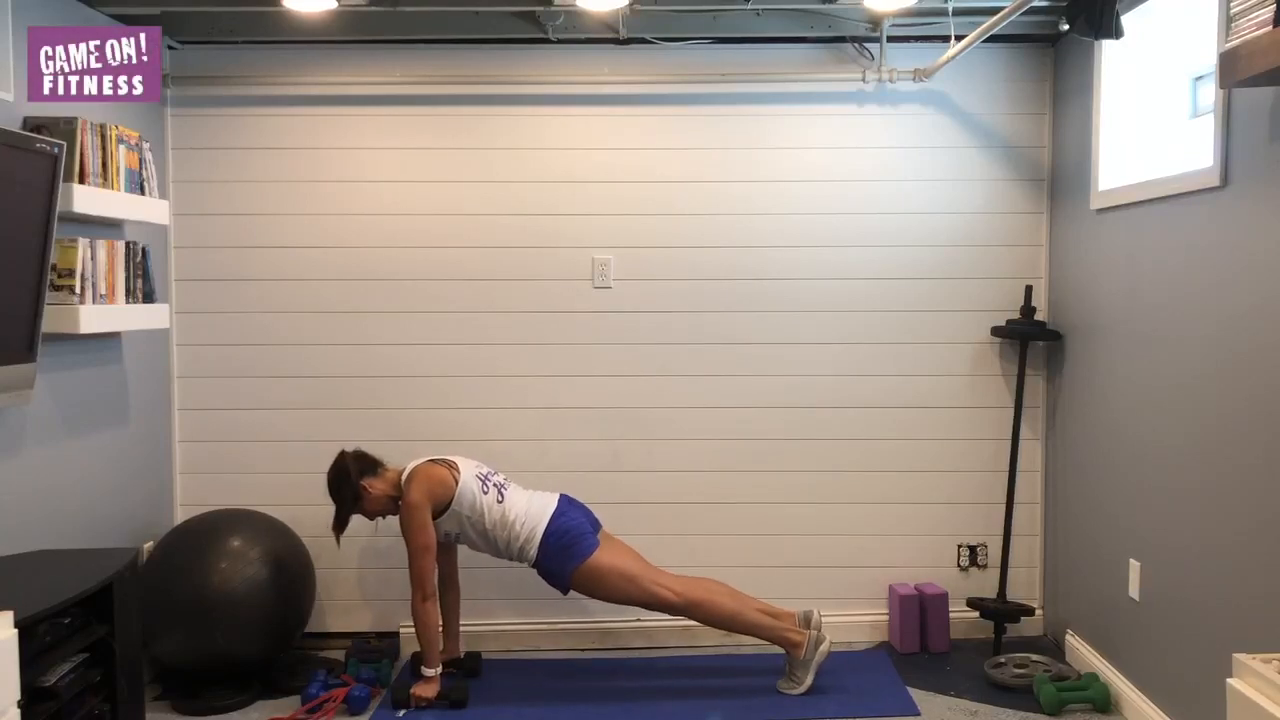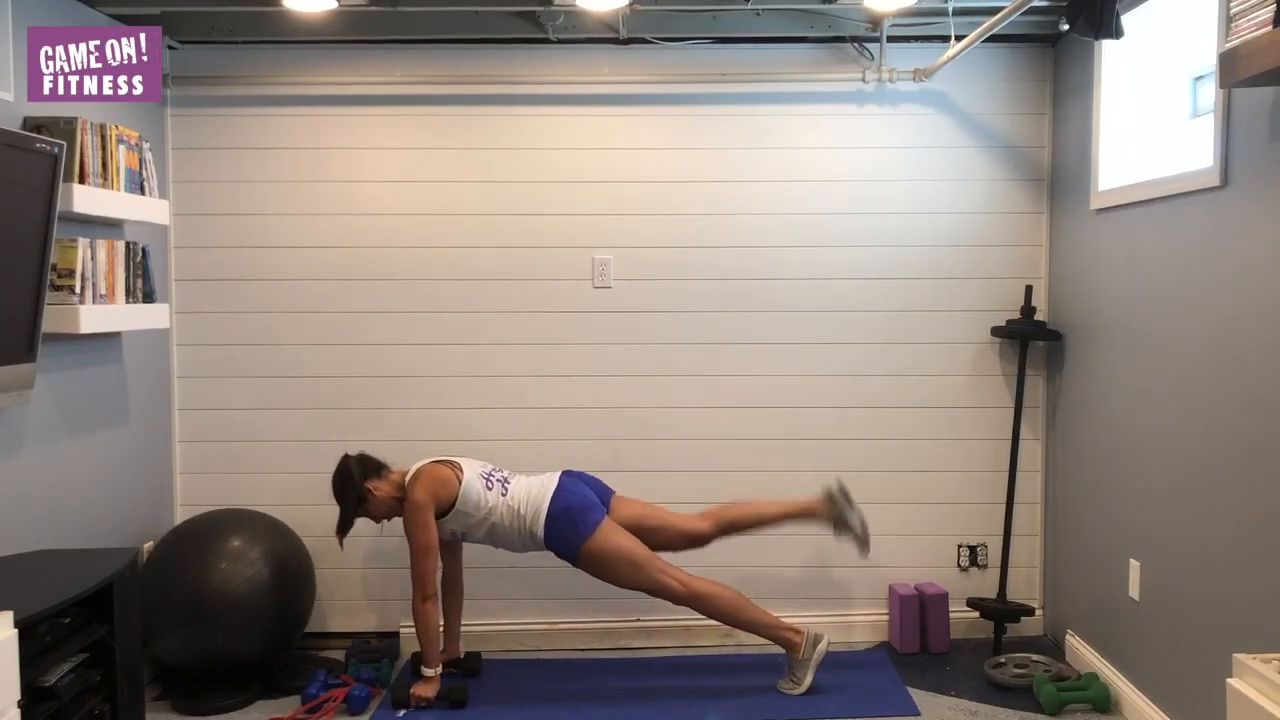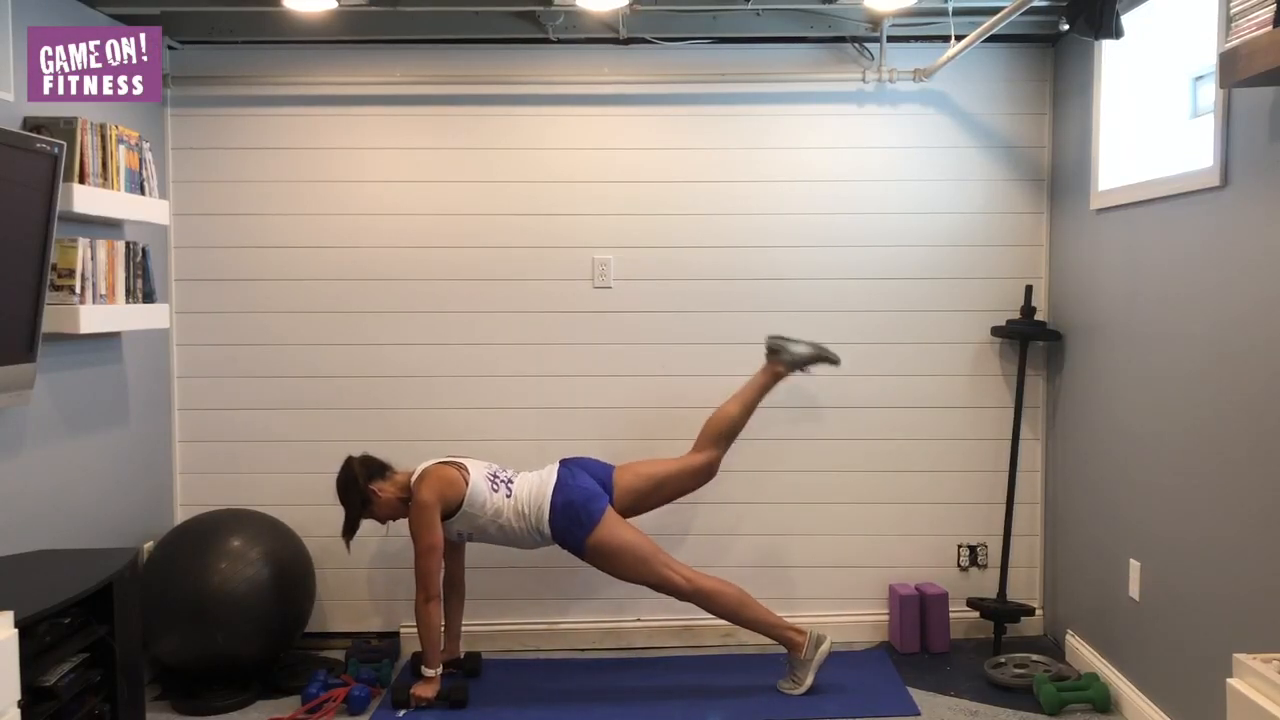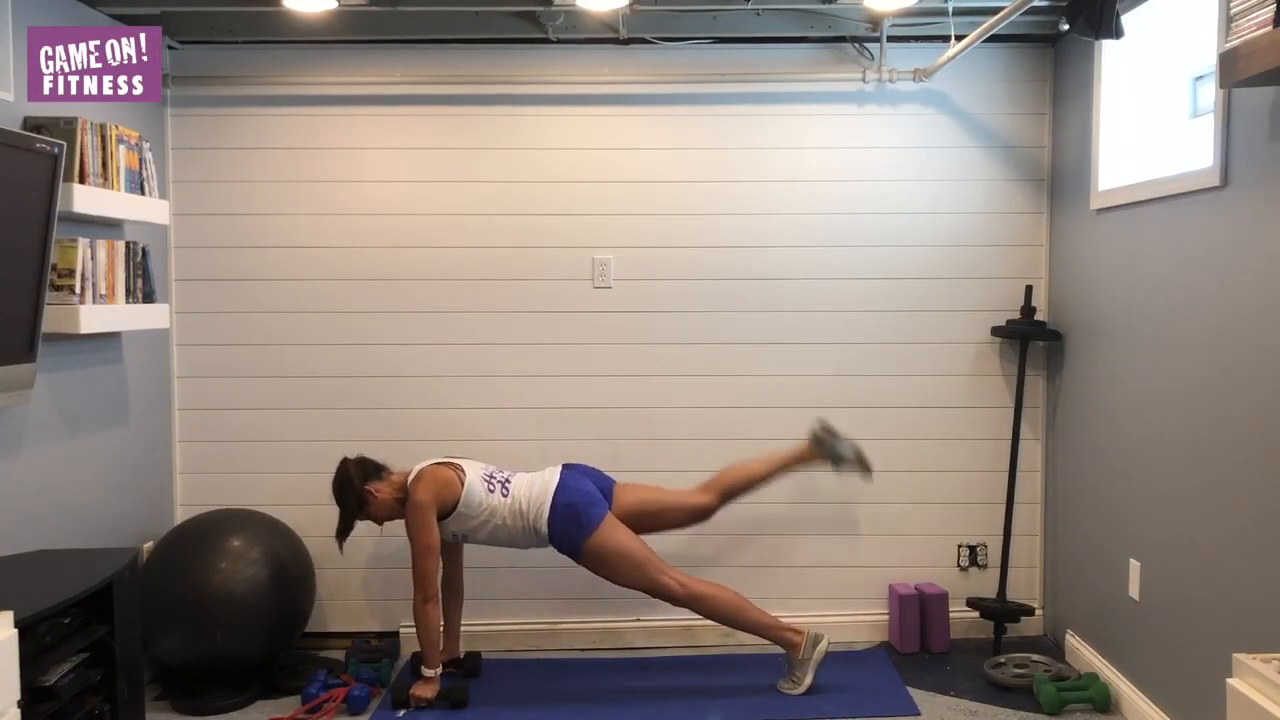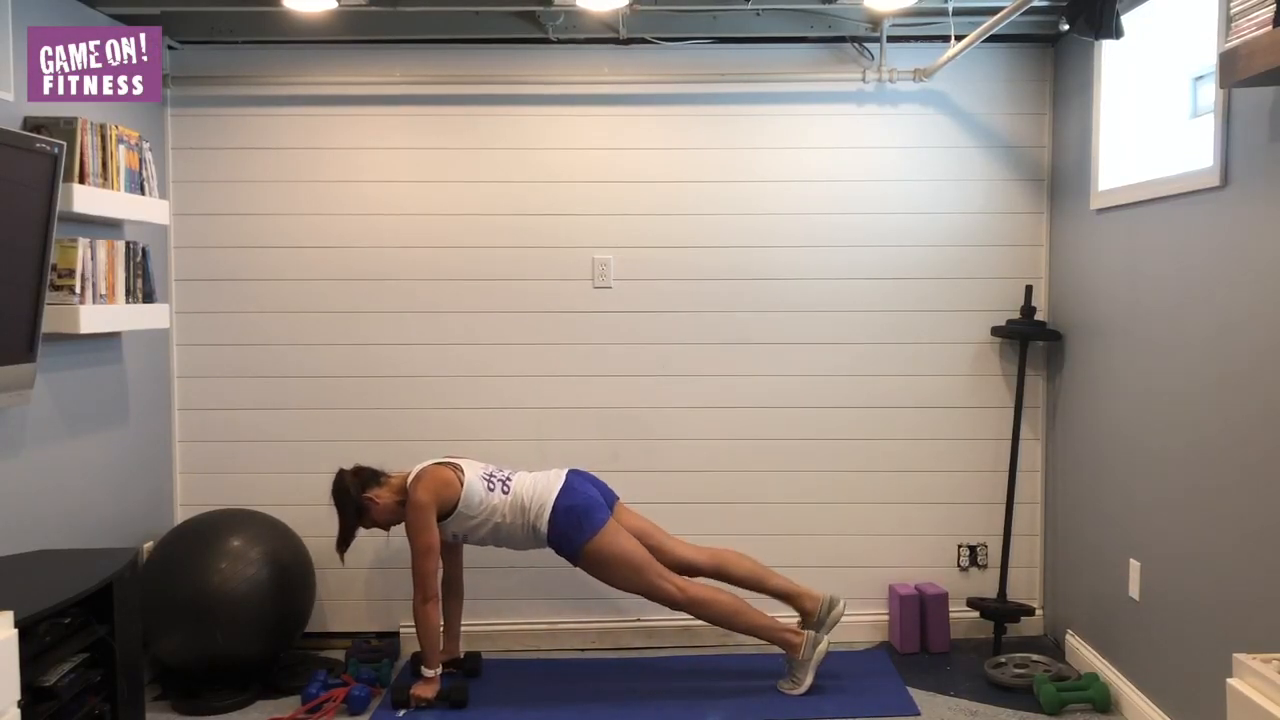
dt=1s
person 1, frame 1
left shoulder: (414, 496)
right shoulder: (430, 477)
left elbow: (424, 593)
right elbow: (447, 578)
left wrist: (430, 672)
right wrist: (451, 648)
left hip: (555, 540)
right hip: (559, 515)
left knee: (670, 595)
right knee: (670, 586)
left ankle: (796, 639)
right ankle: (791, 619)
person 1, frame 2
left shoulder: (416, 495)
right shoulder: (435, 482)
left elbow: (426, 595)
right elbow: (452, 578)
left wrist: (430, 673)
right wrist: (452, 650)
left hip: (561, 515)
right hip: (567, 492)
left knee: (675, 584)
right knee: (701, 528)
left ankle: (798, 640)
right ankle: (824, 506)
person 1, frame 3
left shoulder: (423, 496)
right shoulder: (440, 484)
left elbow: (428, 595)
right elbow: (452, 581)
left wrist: (431, 673)
right wrist: (452, 647)
left hip: (568, 505)
right hip: (571, 480)
left knee: (677, 580)
right knee: (702, 459)
left ankle: (798, 641)
right ankle: (776, 366)
person 1, frame 4
left shoulder: (419, 499)
right shoulder: (436, 484)
left elbow: (428, 596)
right elbow: (450, 584)
left wrist: (431, 674)
right wrist: (451, 652)
left hip: (561, 511)
right hip: (569, 487)
left knee: (673, 584)
right knee: (704, 501)
left ankle: (798, 640)
right ankle: (815, 447)
person 1, frame 5
left shoulder: (419, 497)
right shoulder: (435, 485)
left elbow: (426, 595)
right elbow: (451, 579)
left wrist: (430, 673)
right wrist: (451, 649)
left hip: (564, 511)
right hip: (570, 492)
left knee: (672, 588)
right knee: (693, 561)
left ankle: (796, 640)
right ankle: (808, 600)
